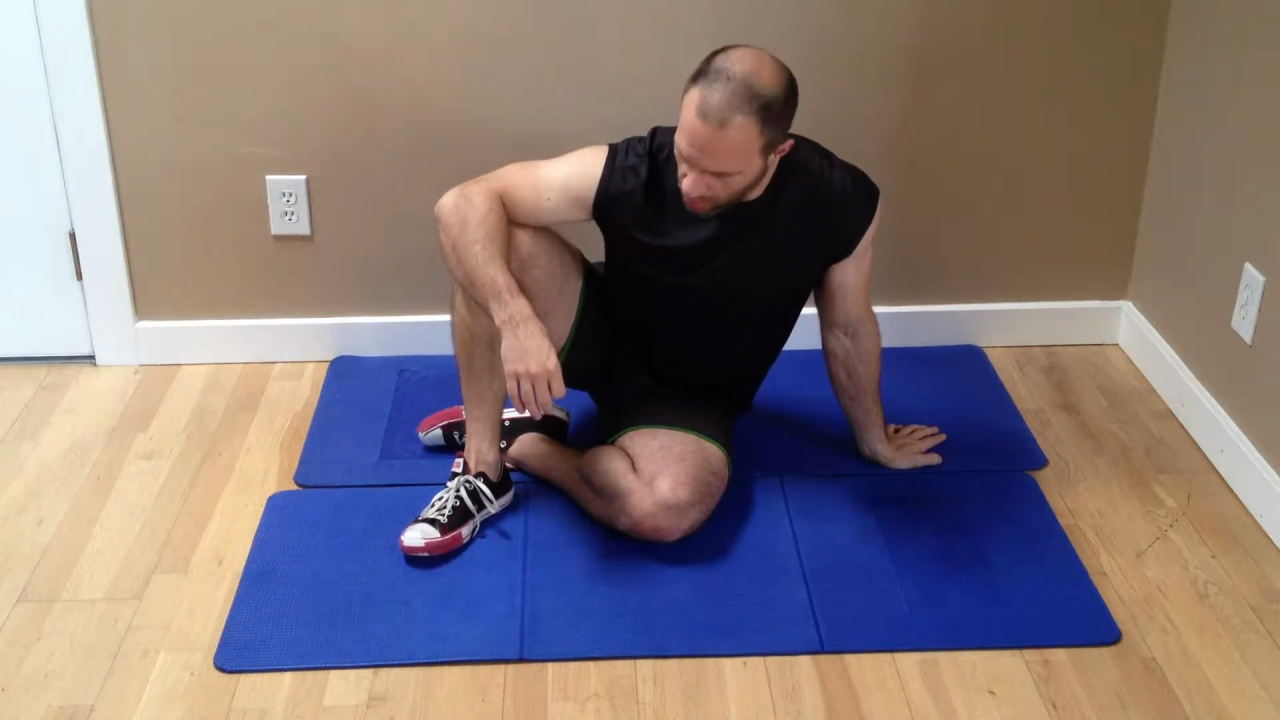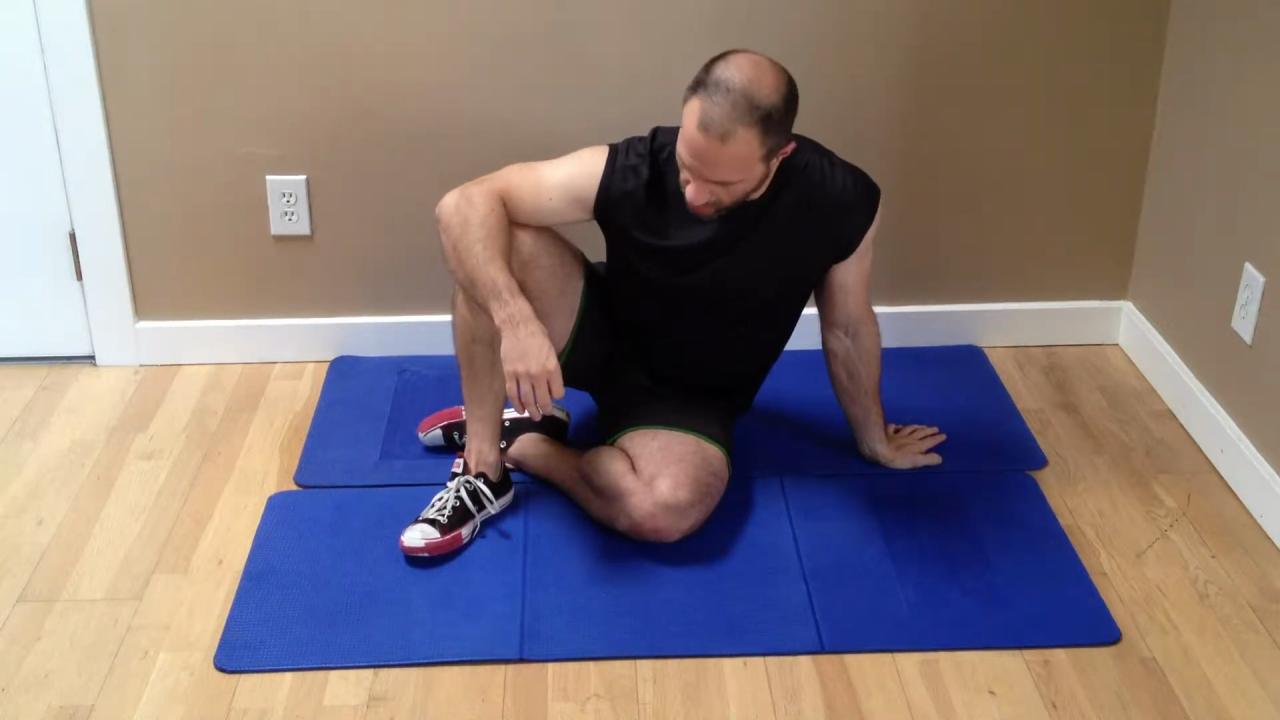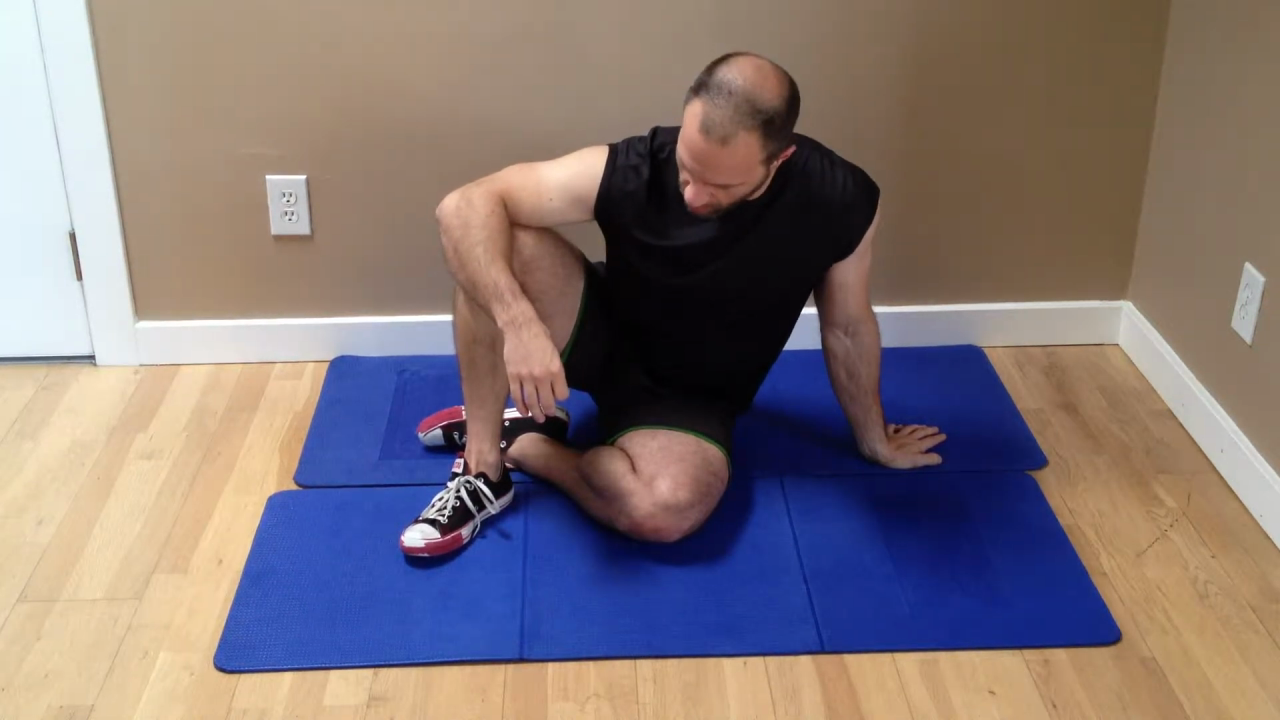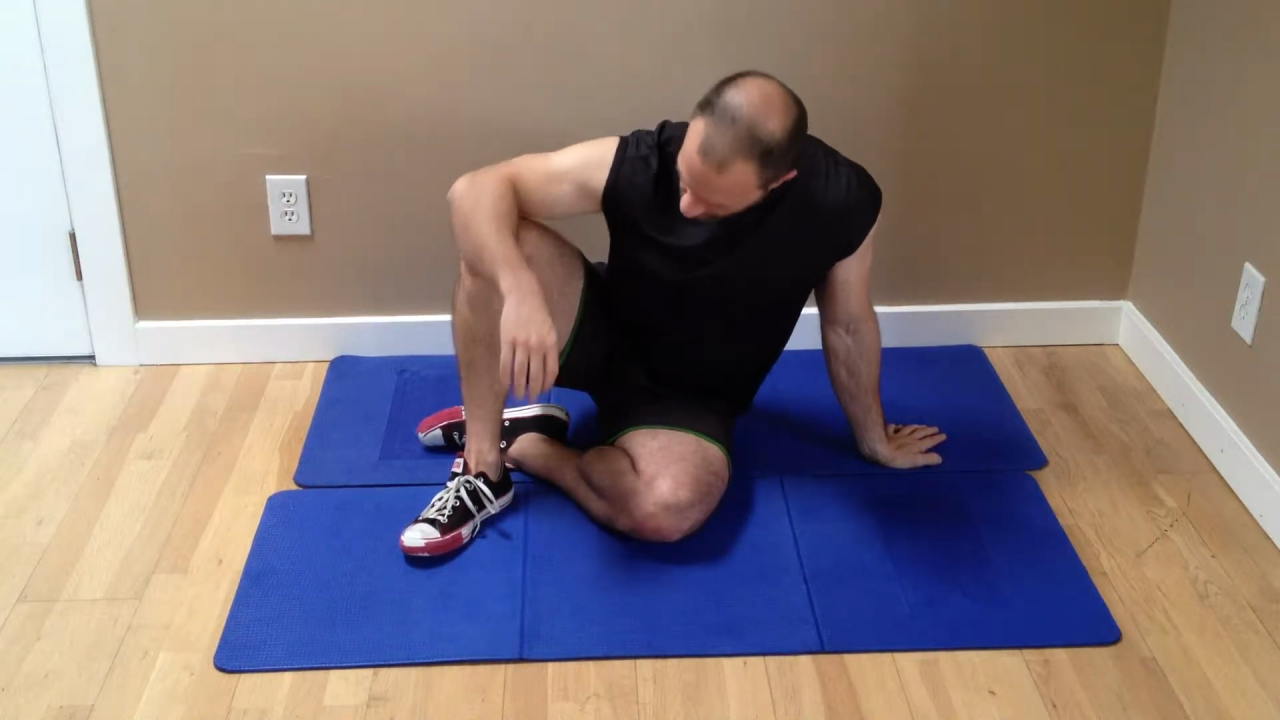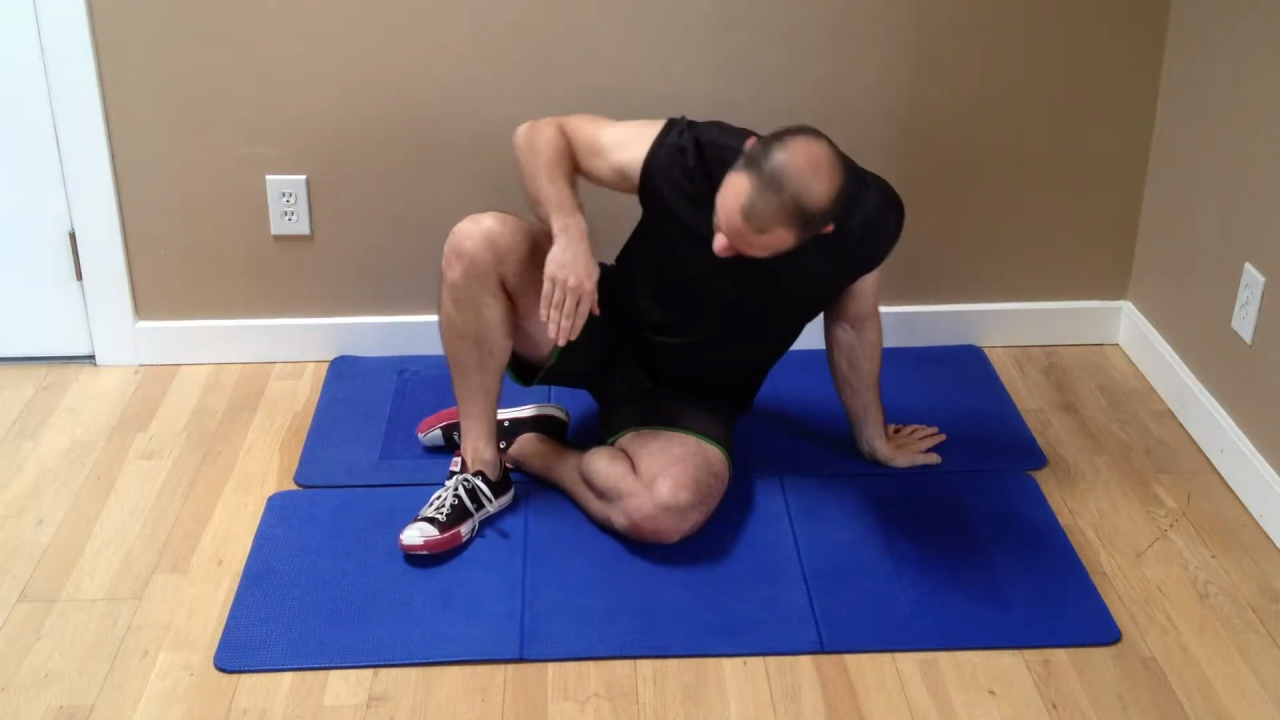
dt=0.4s
person 1, frame 1
left shoulder: (841, 204)
right shoulder: (627, 170)
left elbow: (848, 328)
right elbow: (464, 204)
left wrist: (874, 441)
right wrist: (517, 322)
left hip: (691, 395)
right hip: (604, 339)
left knee: (667, 509)
right knee: (498, 243)
left ankle: (518, 440)
right ankle: (482, 464)
person 1, frame 2
left shoulder: (843, 203)
right shoulder: (627, 170)
left elbow: (848, 327)
right elbow: (464, 206)
left wrist: (874, 440)
right wrist: (517, 323)
left hip: (692, 395)
right hip: (604, 340)
left knee: (667, 512)
right knee: (498, 243)
left ankle: (515, 441)
right ankle: (482, 465)
person 1, frame 3
left shoulder: (841, 202)
right shoulder: (627, 170)
left elbow: (848, 326)
right elbow: (465, 208)
left wrist: (874, 439)
right wrist: (521, 325)
left hip: (692, 394)
right hip: (604, 338)
left knee: (668, 509)
right knee: (499, 245)
left ankle: (518, 440)
right ankle: (482, 466)
person 1, frame 4
left shoulder: (842, 202)
right shoulder: (639, 163)
left elbow: (848, 324)
right elbow: (475, 190)
left wrist: (873, 438)
right wrist: (520, 295)
left hip: (692, 393)
right hip: (605, 335)
left knee: (669, 508)
right knee: (492, 246)
left ankle: (518, 439)
right ankle: (482, 469)
person 1, frame 5
left shoulder: (869, 222)
right shoulder: (685, 156)
left elbow: (853, 323)
right elbow: (540, 134)
left wrist: (872, 437)
right wrist: (571, 237)
left hip: (695, 393)
right hip: (606, 330)
left knee: (667, 511)
right knee: (478, 244)
left ankle: (516, 441)
right ankle: (480, 468)
